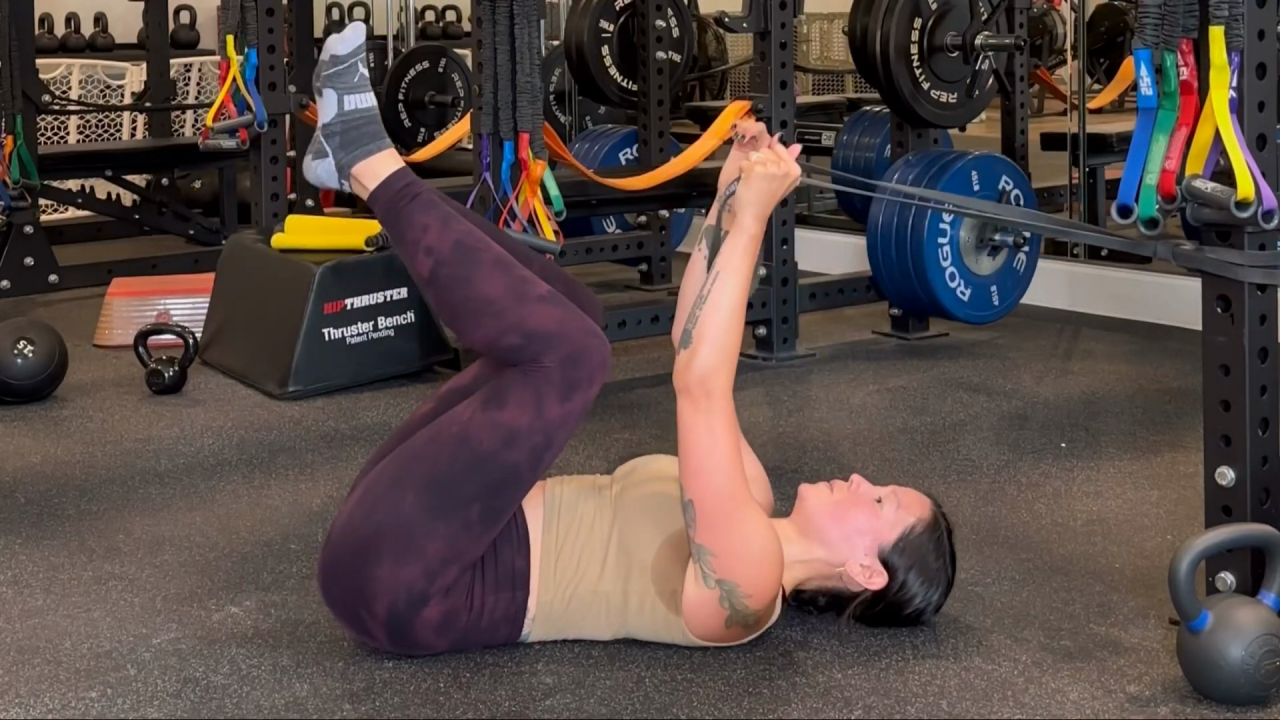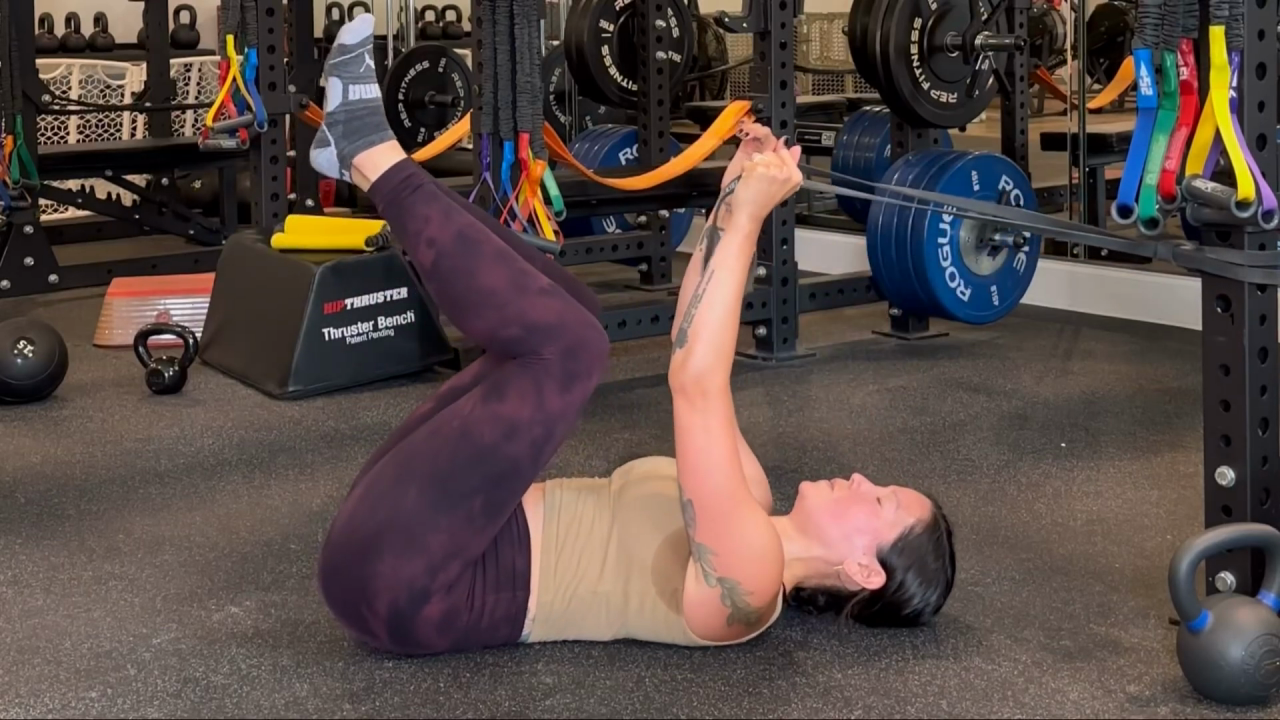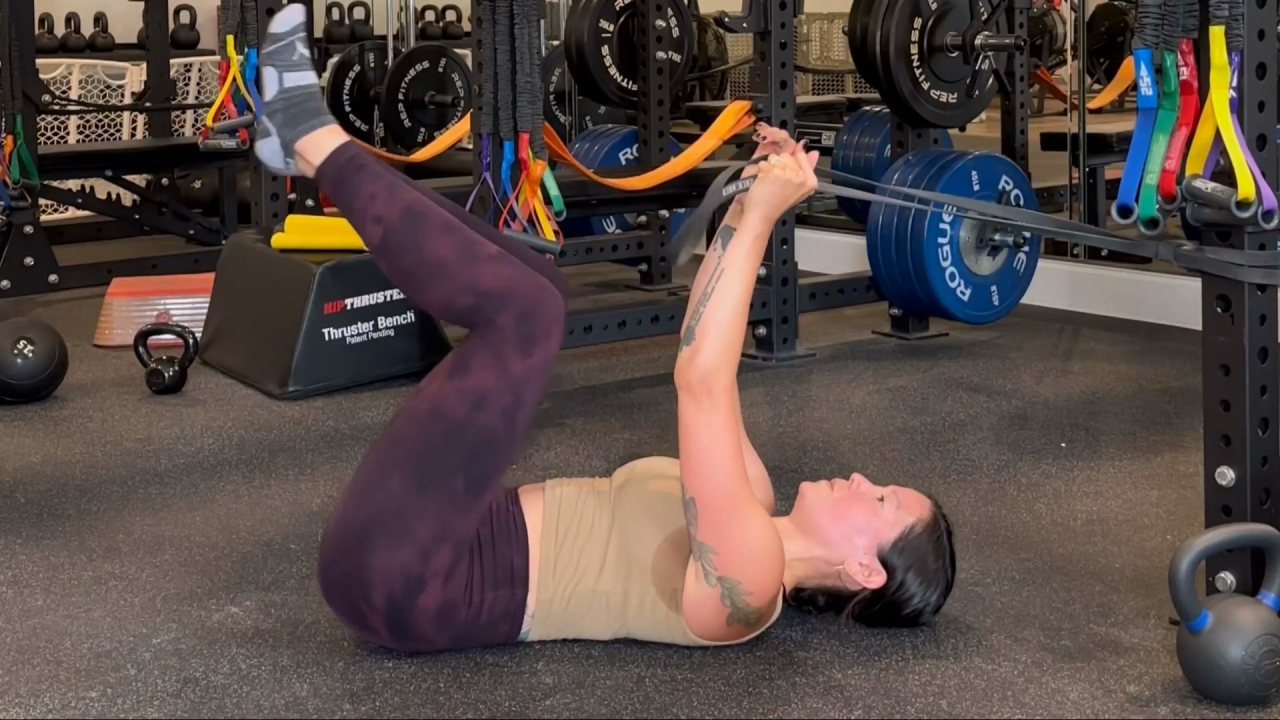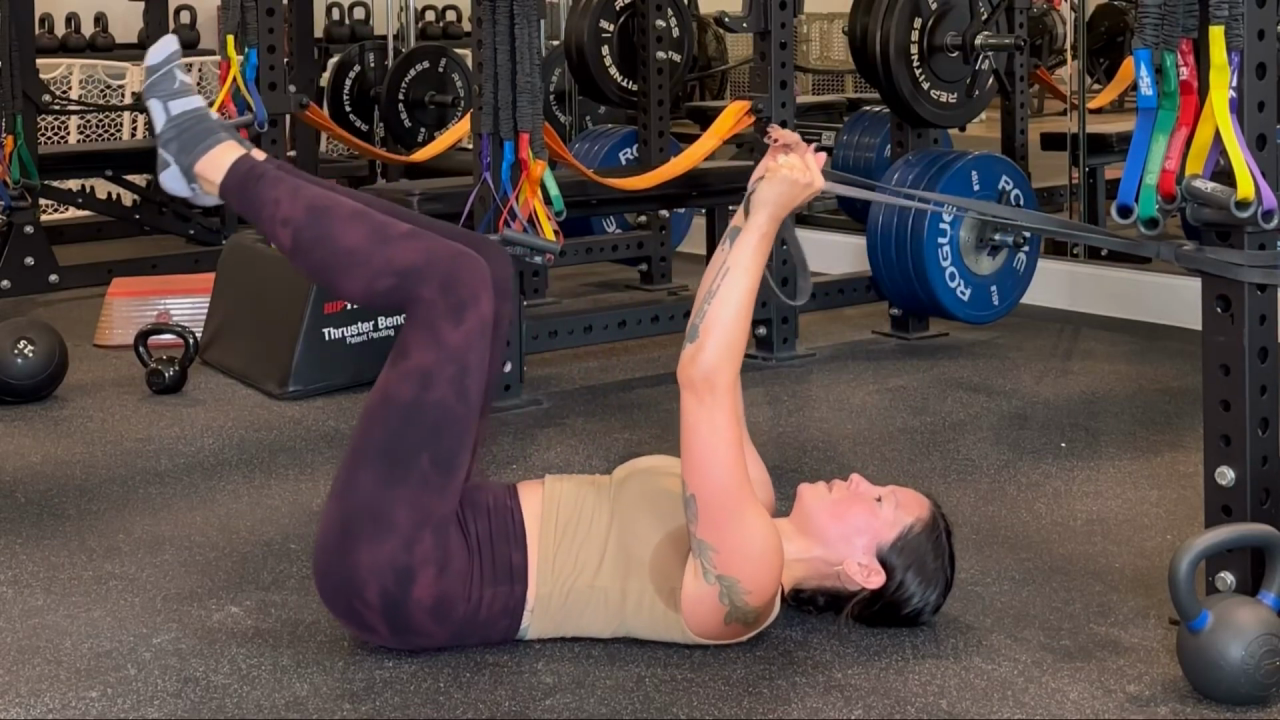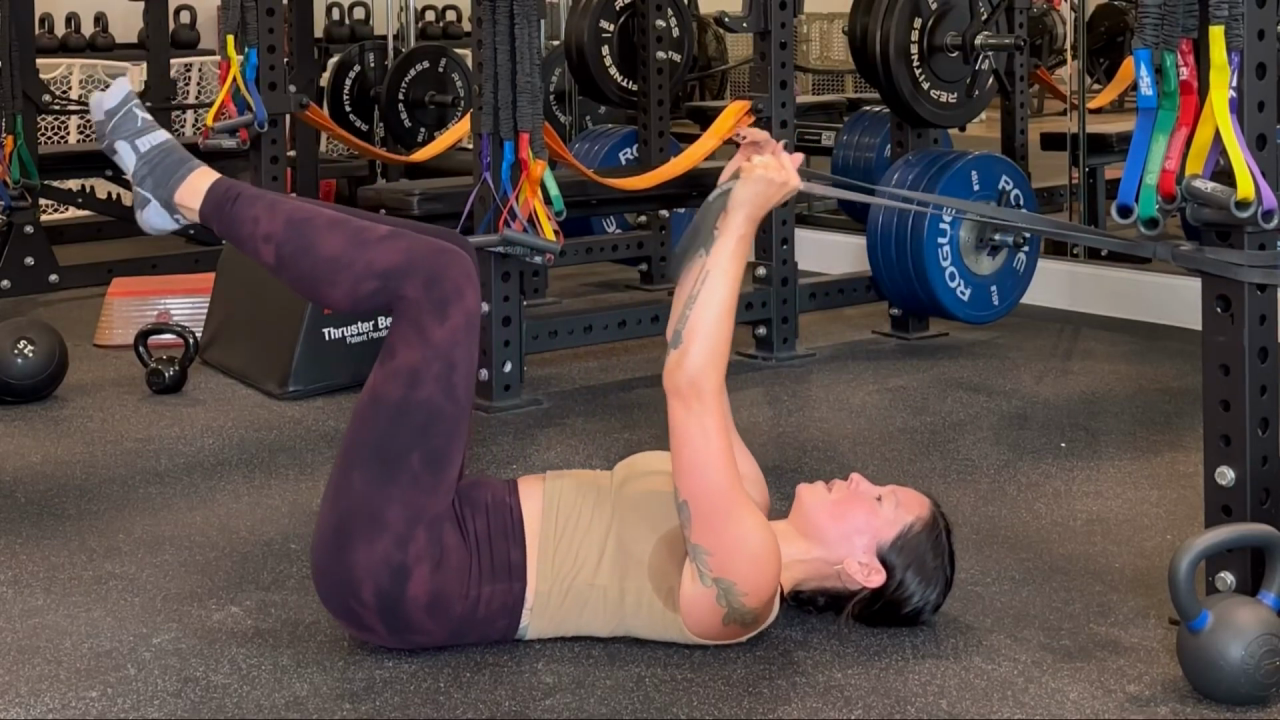
dt=0.3s
person 1, frame 1
left shoulder: (746, 582)
right shoulder: (750, 510)
left elbow: (700, 387)
right elbow: (696, 354)
left wrist: (749, 222)
right wrist: (729, 204)
left hip: (396, 575)
right hip: (422, 520)
left knee: (568, 349)
right knee: (564, 314)
left ankle: (372, 167)
right ankle: (363, 171)
person 1, frame 2
left shoulder: (745, 582)
right shoulder: (748, 513)
left elbow: (695, 385)
right elbow: (697, 353)
left wrist: (745, 221)
right wrist: (729, 204)
left hip: (398, 575)
right hip: (421, 525)
left knee: (565, 341)
right knee: (562, 316)
left ankle: (375, 159)
right ankle: (369, 157)
person 1, frame 3
left shoulder: (744, 580)
right shoulder: (749, 517)
left elbow: (702, 380)
right elbow: (707, 352)
left wrist: (758, 218)
right wrist: (752, 203)
left hip: (397, 573)
left knee: (522, 308)
right knee: (533, 292)
left ankle: (316, 142)
right ankle: (319, 149)
person 1, frame 4
left shoulder: (741, 583)
right shoulder: (747, 518)
left elbow: (703, 383)
right elbow: (712, 362)
left wrist: (765, 219)
right wrist: (758, 204)
left hip: (398, 577)
right hip: (461, 533)
left knee: (448, 281)
right knee: (478, 268)
left ankle: (218, 162)
right ankle: (236, 164)
person 1, frame 5
left shoulder: (741, 583)
right shoulder: (745, 519)
left elbow: (691, 387)
right elbow: (695, 360)
left wrist: (744, 217)
right wrist: (733, 208)
left hip: (396, 575)
right hip: (445, 538)
left knee: (434, 276)
right knee: (440, 266)
left ankle: (191, 189)
right ankle: (195, 192)
